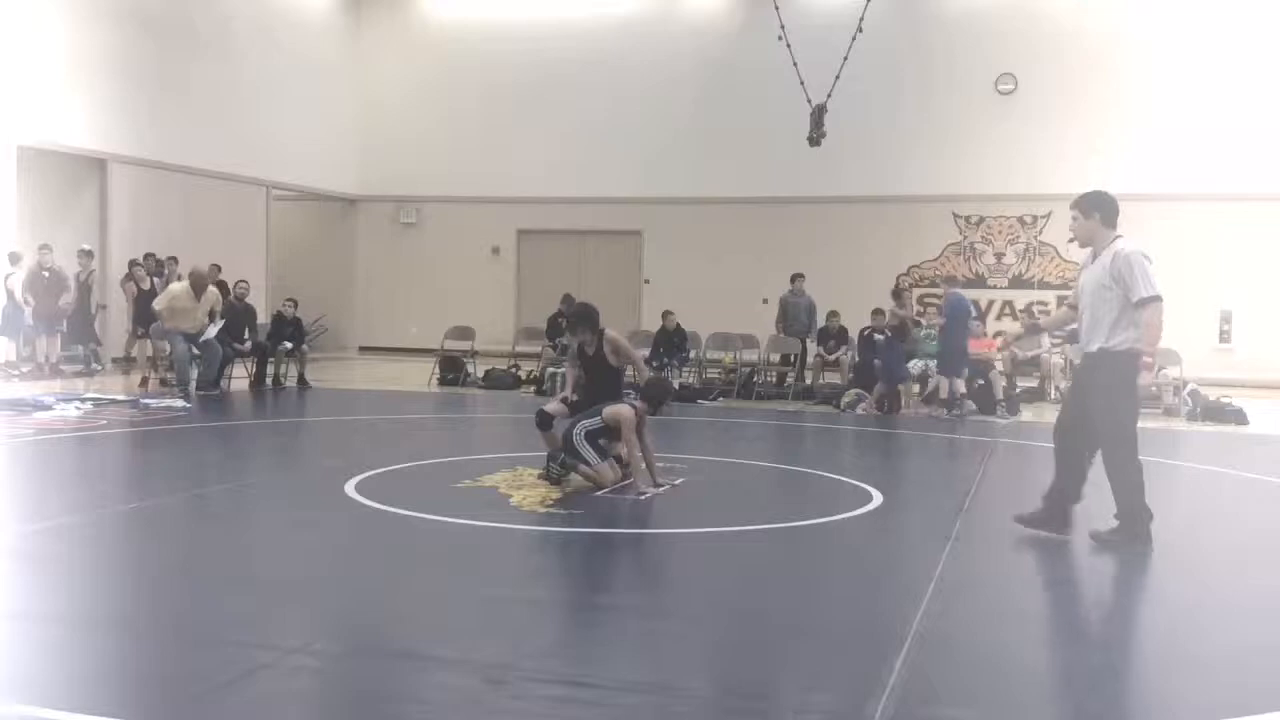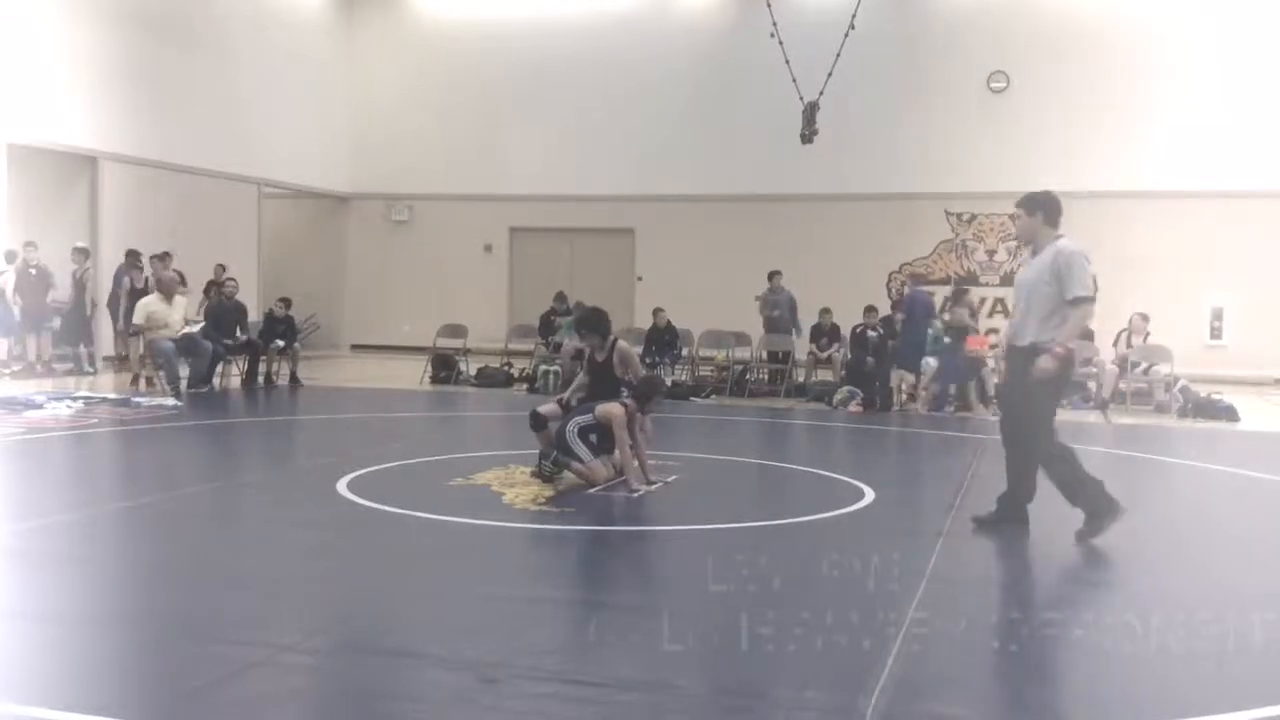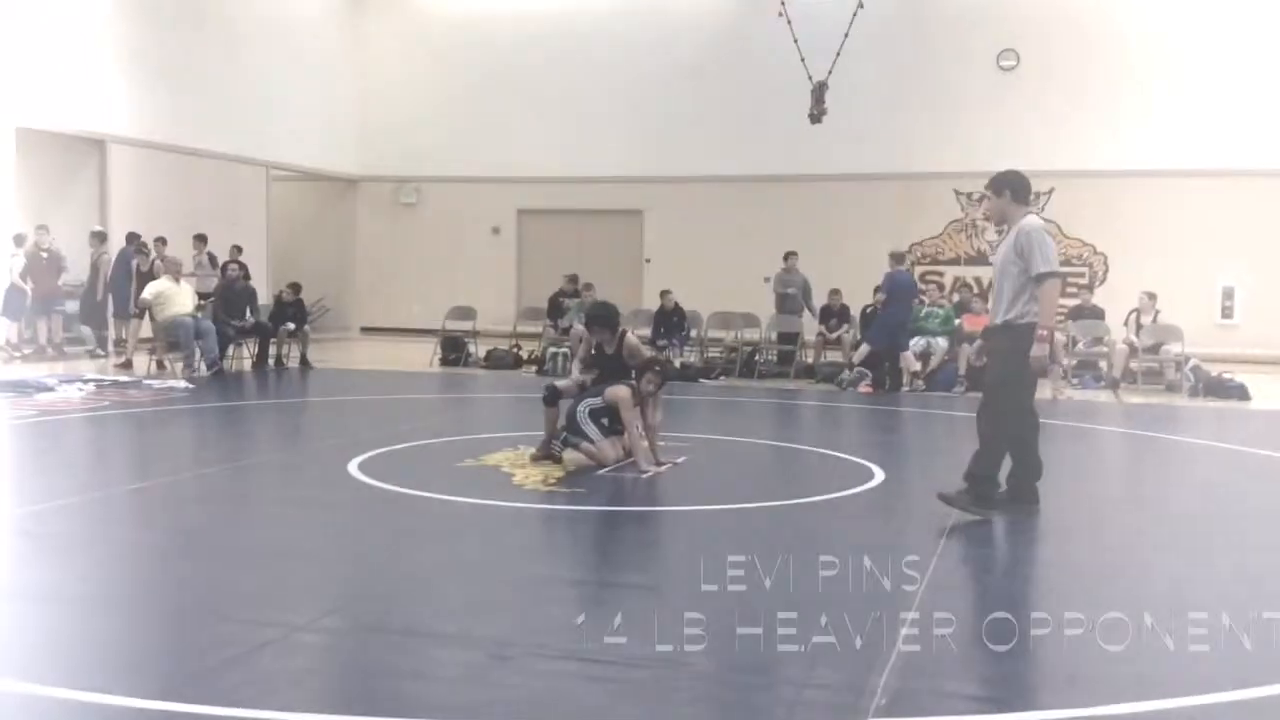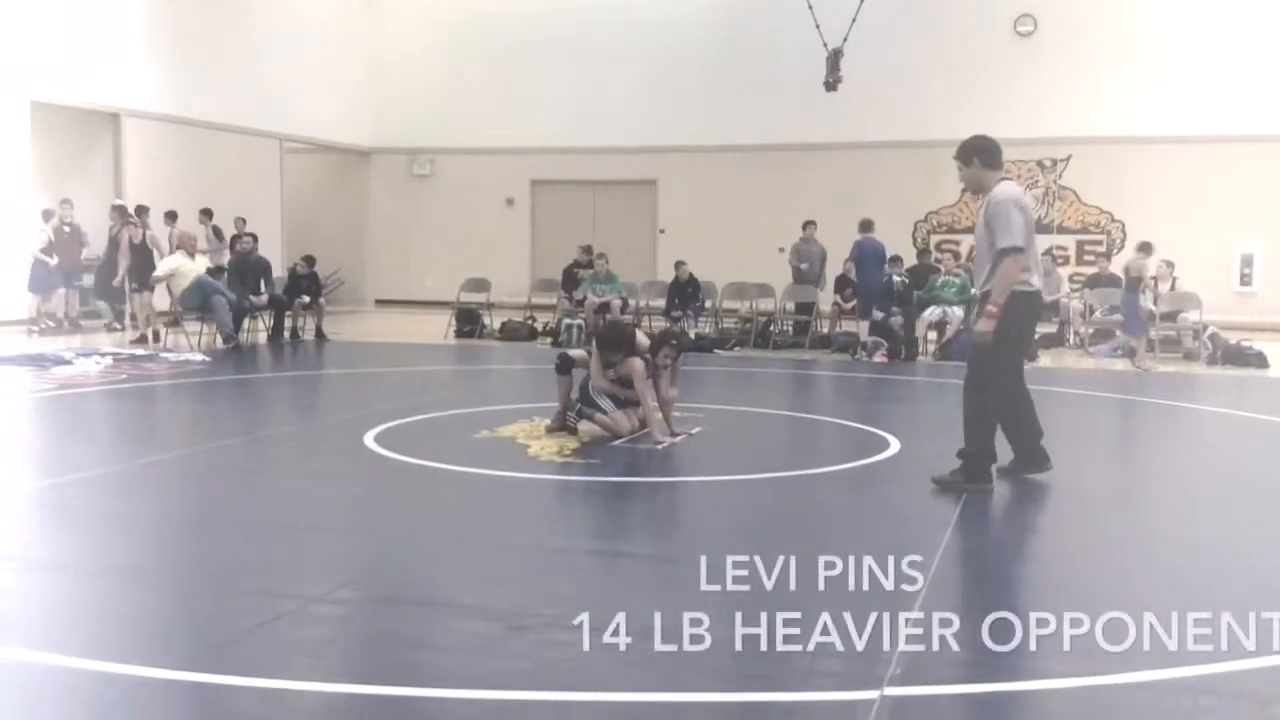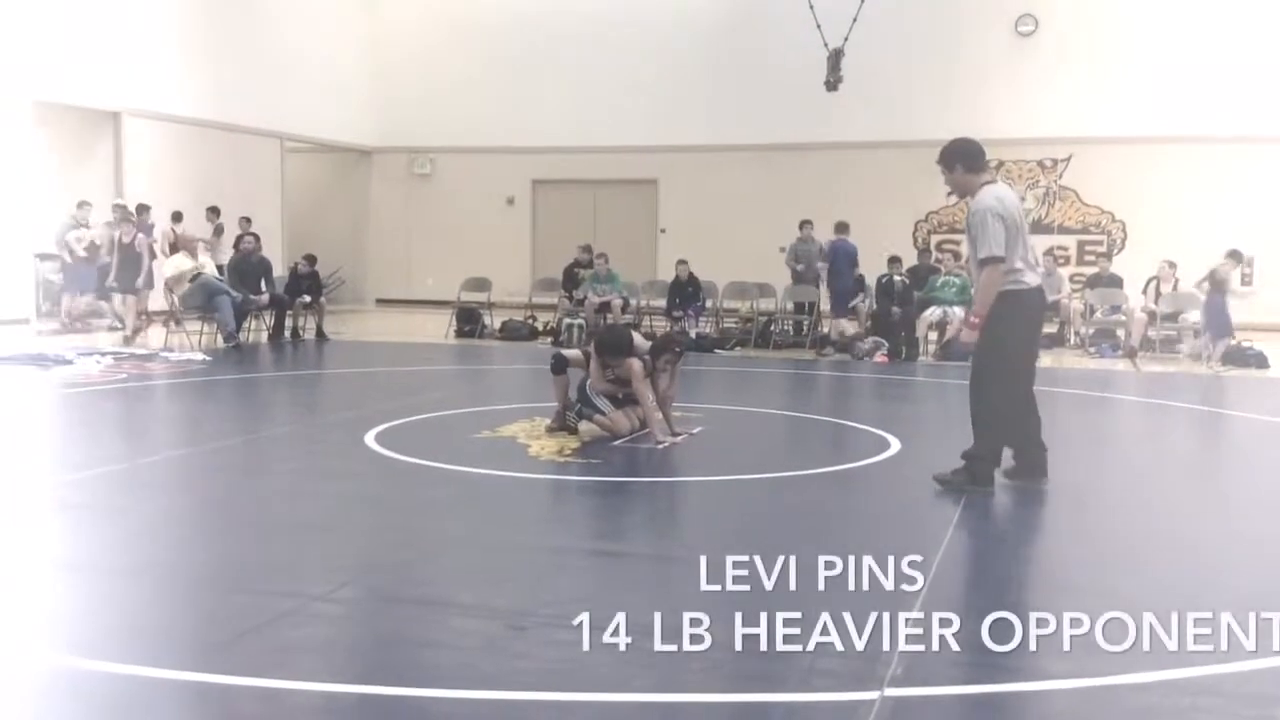
dt=0.5s
person 1, frame 1
left shoulder: (1126, 256)
right shoulder: (1091, 260)
left elbow: (1152, 308)
right elbow: (1074, 310)
left wrist: (1146, 361)
right wrist: (1033, 327)
left hip: (1118, 364)
right hip: (1093, 362)
left knee: (1118, 447)
right knee: (1068, 434)
left ankle: (1135, 527)
right ankle: (1056, 512)
person 1, frame 2
left shoulder: (1066, 253)
right shoulder: (1032, 258)
left elbow: (1082, 307)
left wrist: (1056, 353)
right wrist: (1006, 350)
left hip: (1046, 359)
right hip: (1022, 357)
left knee: (1038, 438)
right knee: (1015, 434)
left ankle: (1098, 505)
right ankle: (1013, 509)
person 1, frame 3
left shoulder: (1031, 230)
right shoulder: (1014, 234)
left elbow: (1050, 283)
left wrist: (1043, 337)
right wrist: (990, 335)
left hip: (1022, 335)
right hip: (1009, 335)
left knee: (995, 414)
right knee: (1016, 415)
left ankle: (981, 492)
right ankle: (1022, 489)
person 1, frame 4
left shoulder: (1002, 199)
right shoulder: (1003, 196)
left elbow: (1012, 260)
left wrist: (990, 312)
right wrist: (991, 306)
left hip: (1010, 303)
right hip: (1018, 301)
left knee: (981, 386)
right knee: (1007, 383)
left ankle: (976, 469)
right ankle: (1030, 454)
person 1, frame 5
left shoulder: (984, 206)
right shoulder: (1001, 192)
left elbow: (993, 269)
left wrist: (974, 322)
left hip: (1009, 302)
right hip: (1028, 296)
left knee: (988, 388)
right knee: (1016, 386)
left ankle: (980, 470)
right ankle: (1031, 461)
